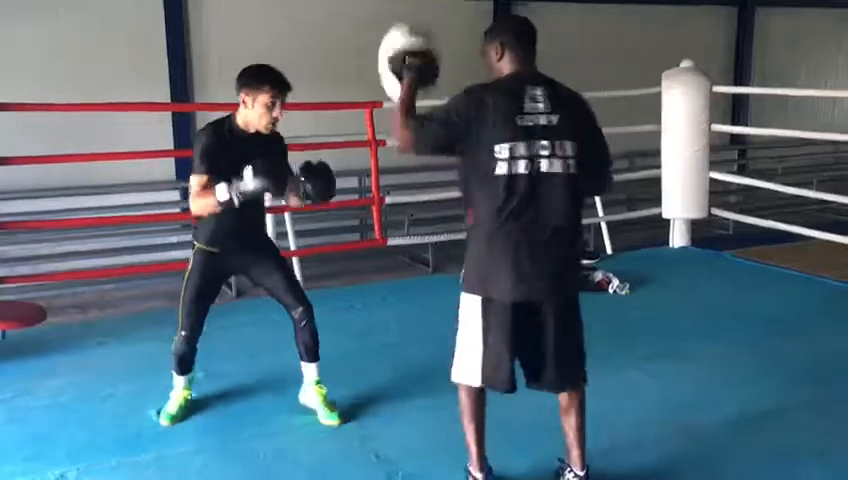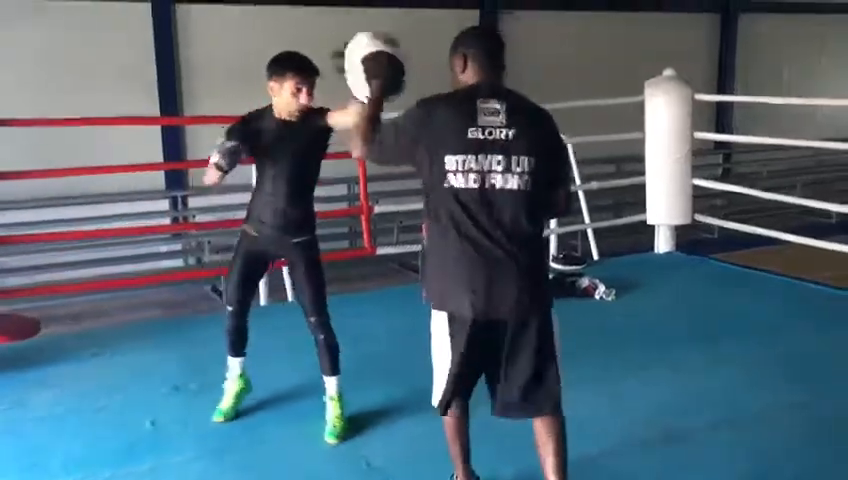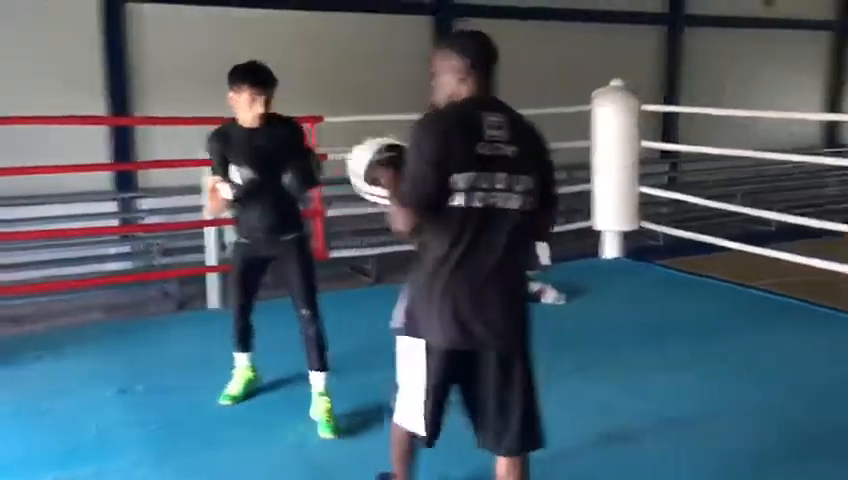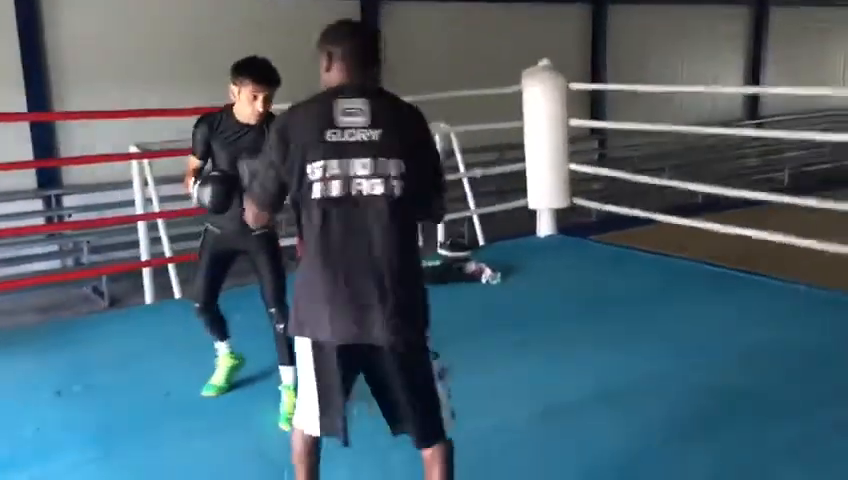
dt=0.5s
person 1, frame 1
left shoulder: (481, 101)
right shoulder: (575, 106)
left elbow: (404, 137)
right elbow: (599, 182)
left wrist: (408, 82)
left hip: (494, 264)
right hip: (557, 264)
left knee: (469, 372)
right knee: (567, 374)
person 1, frame 2
left shoulder: (433, 114)
right shoulder: (537, 121)
left elbow: (365, 146)
right elbow: (560, 203)
left wrist: (375, 92)
left hip: (456, 284)
right hip: (523, 285)
left knee: (453, 393)
right knee: (542, 402)
person 1, frame 3
left shoulder: (436, 128)
right shoulder: (529, 138)
left elbow: (405, 220)
right elbow: (541, 225)
left wrist: (388, 181)
left hip: (437, 304)
right hip: (503, 308)
left knee: (411, 408)
right knee: (511, 435)
person 1, frame 4
left shoulder: (293, 125)
right shoulder: (407, 119)
left elbow: (256, 217)
right elbow: (434, 210)
left hip: (321, 303)
right hip: (395, 302)
left knee: (309, 416)
right knee: (431, 422)
person 2, frame 1
left shoulder: (273, 143)
right shoulder: (212, 138)
left elbow: (290, 198)
right elbow: (197, 203)
left wrist: (303, 188)
right wrist: (240, 188)
left hip: (255, 244)
right hip: (212, 247)
left knee: (301, 309)
right knee: (188, 330)
left ankle: (312, 389)
right ankle: (181, 392)
person 2, frame 2
left shoulder: (316, 121)
right shoulder: (252, 125)
left elbow: (351, 116)
right elbow: (211, 178)
right wrist: (224, 156)
left hip: (300, 236)
right hip: (257, 231)
left knee: (317, 319)
right knee: (235, 309)
left ankle: (334, 403)
right ankle: (235, 383)
person 2, frame 3
left shoulder: (288, 129)
right shoulder: (222, 140)
left elbow: (311, 172)
right elbow: (214, 206)
left wrist: (305, 179)
right wrist: (231, 188)
left hip: (289, 236)
right hip: (249, 238)
left knee: (308, 313)
right knee: (240, 310)
left ankle: (321, 399)
right ankle: (244, 373)
person 2, frame 4
right shoulder: (209, 126)
right elbow: (192, 173)
right wrist: (203, 185)
left hip: (260, 232)
right hip: (220, 229)
left knee: (277, 309)
right knee: (202, 300)
left ankle: (290, 391)
right ankle: (226, 359)
